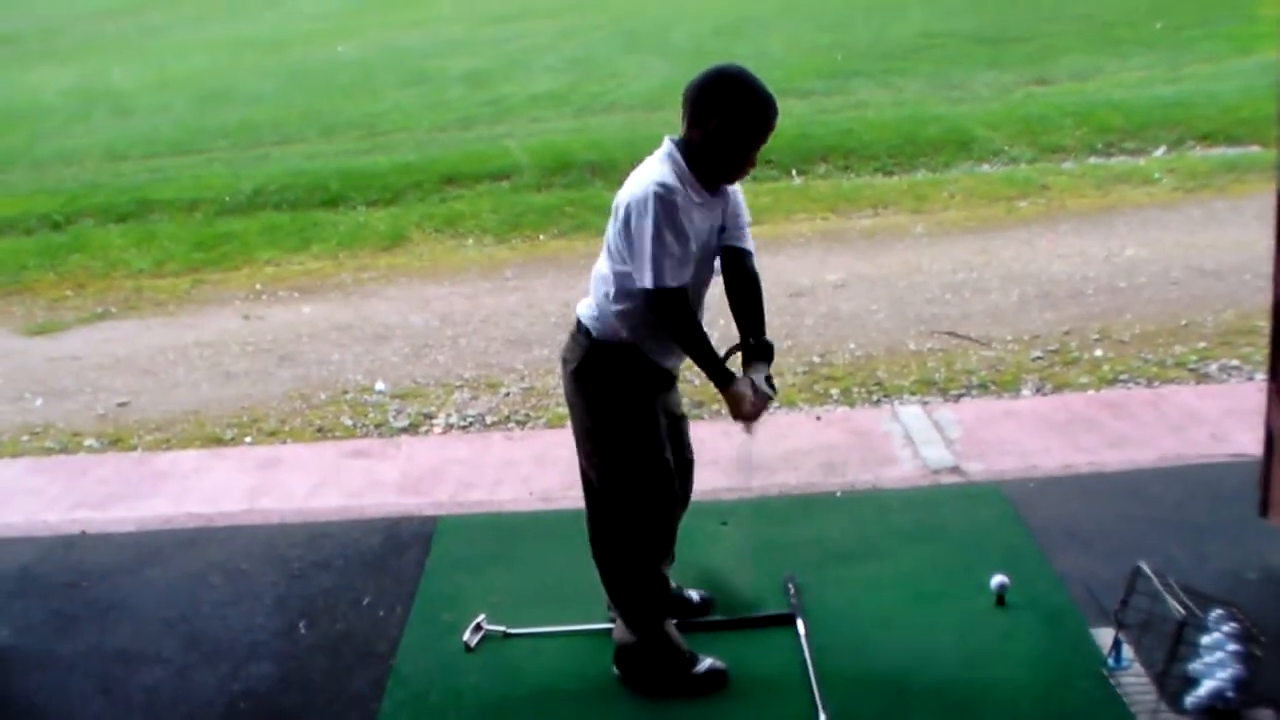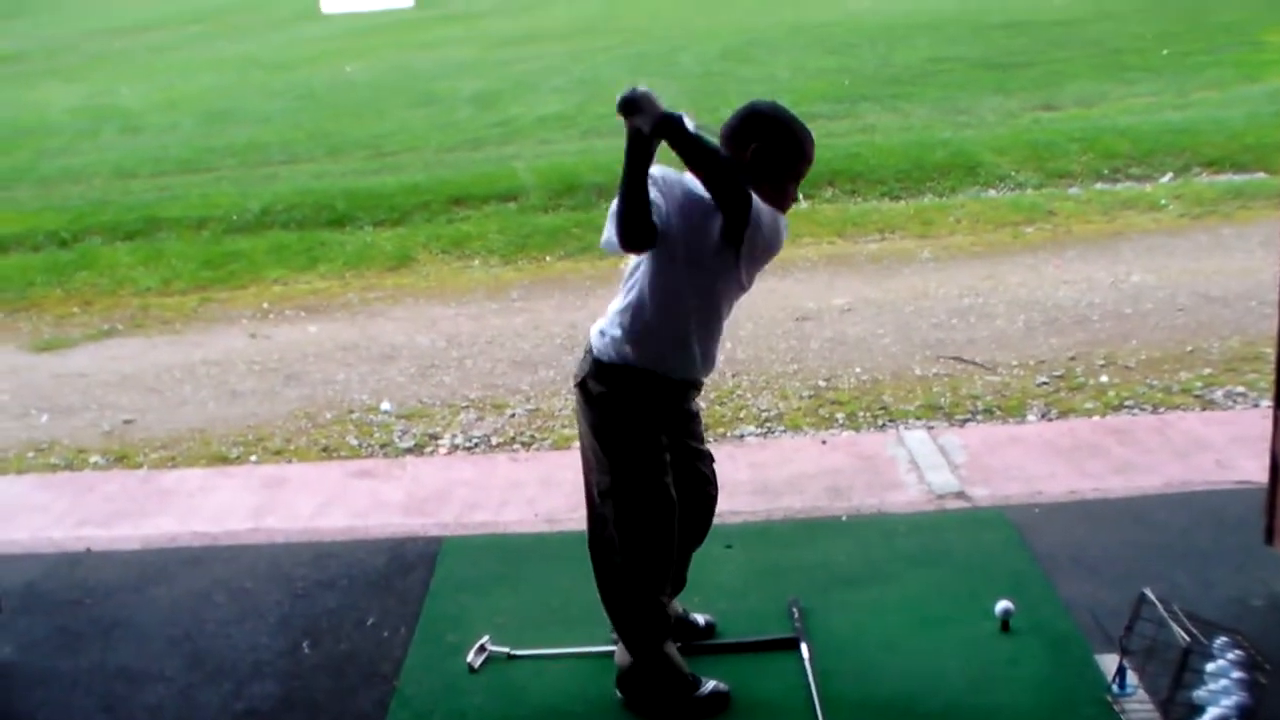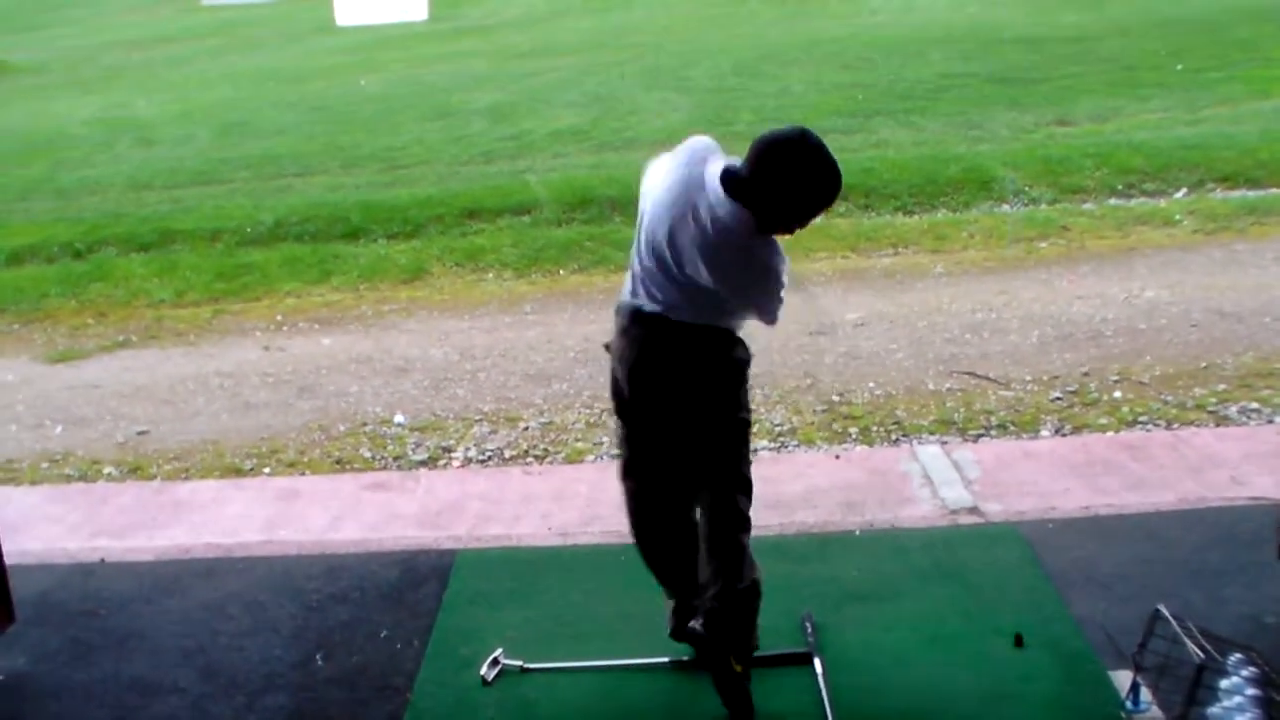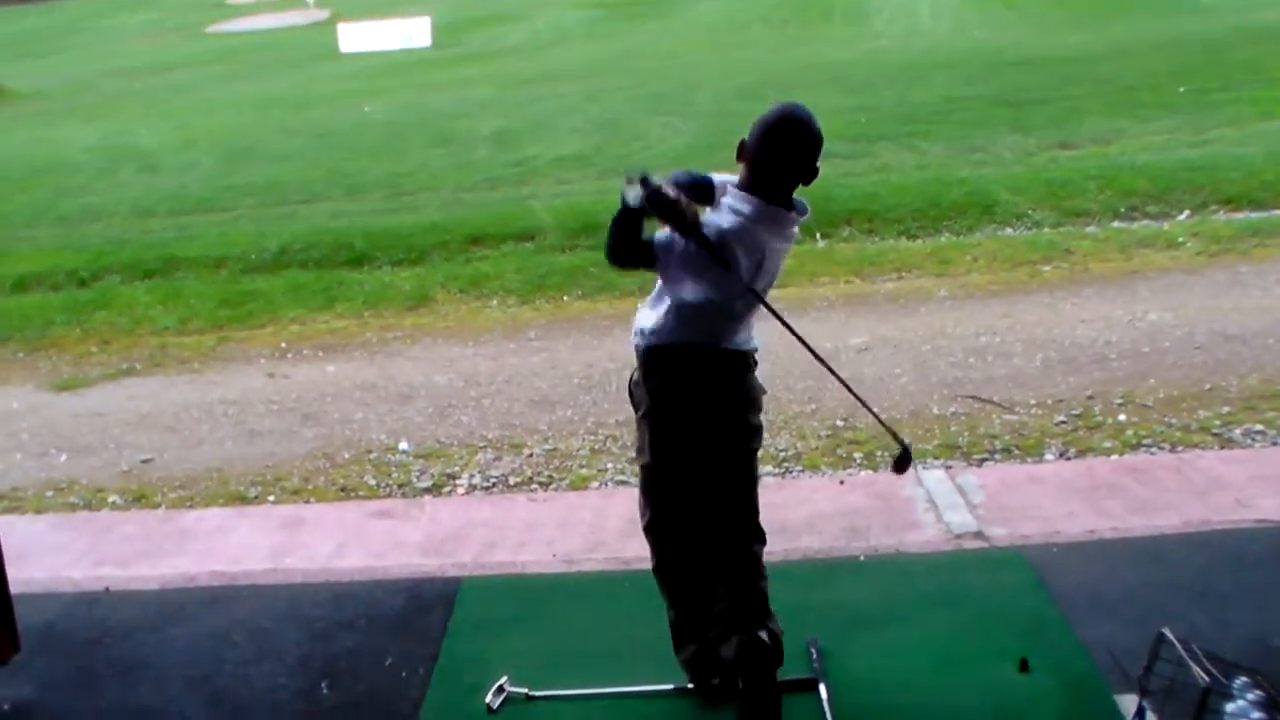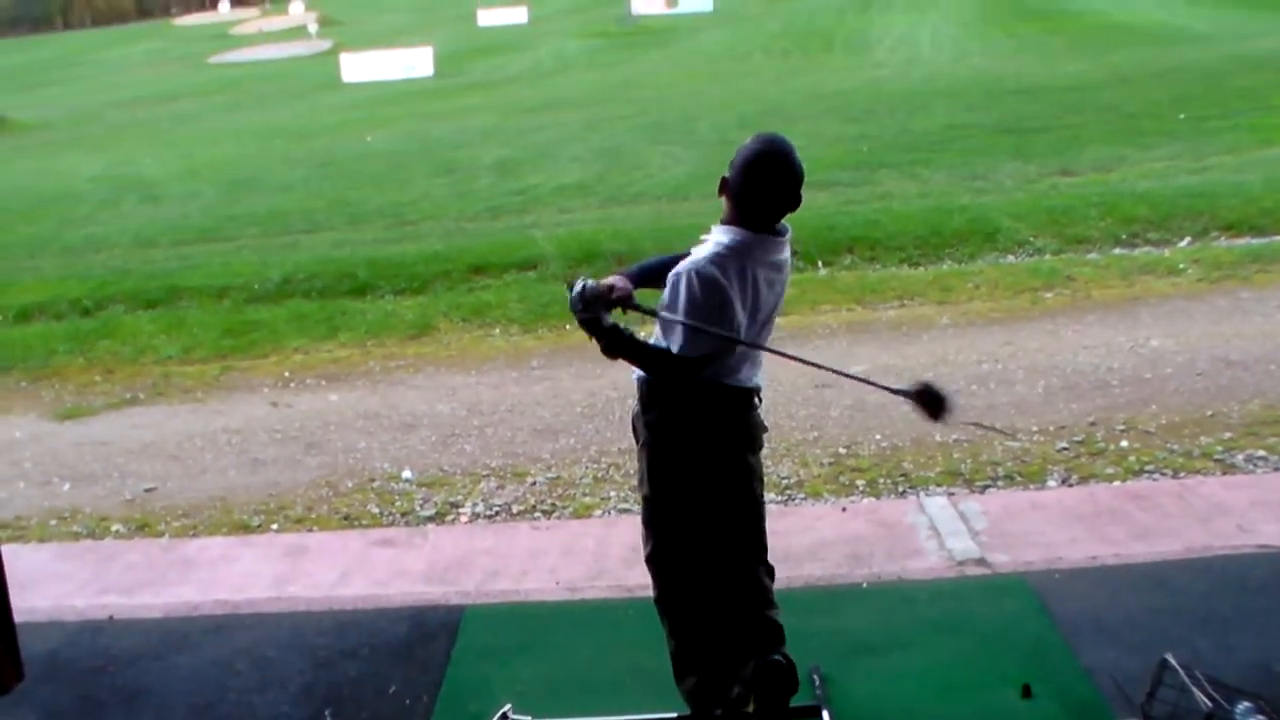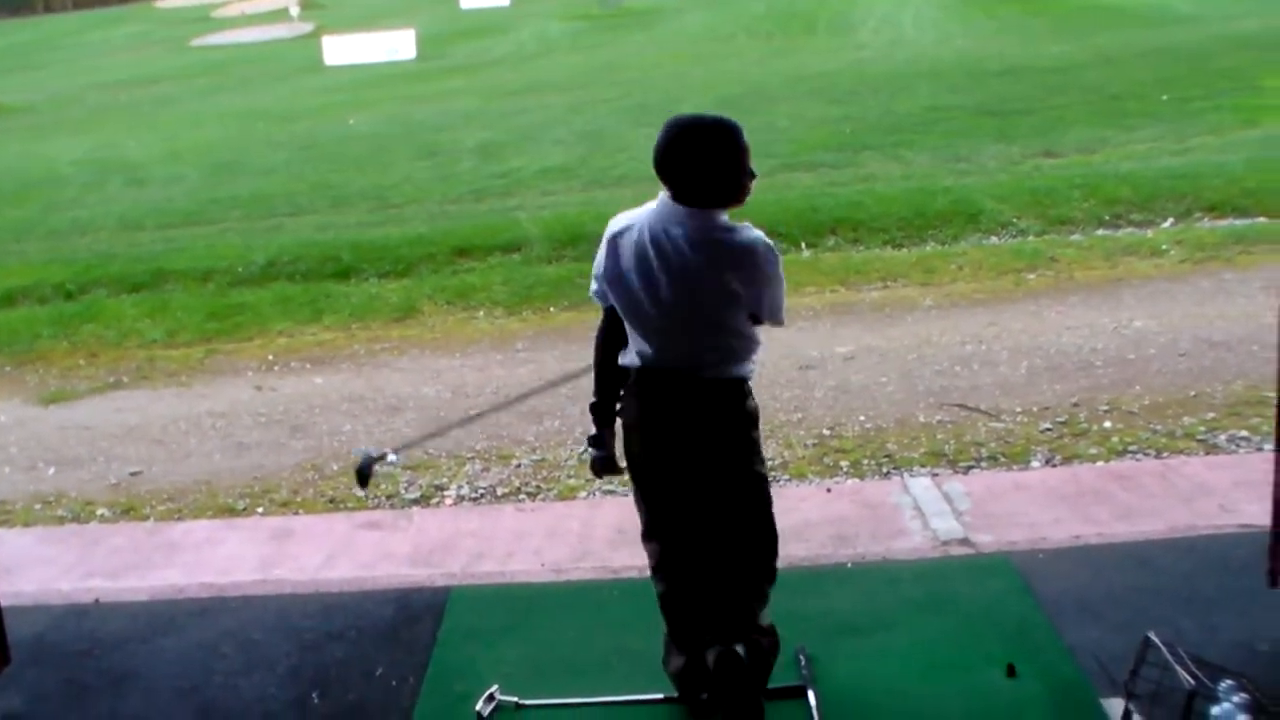
dt=0.4s
person 1, frame 1
left shoulder: (720, 190)
right shoulder: (660, 194)
left elbow: (740, 271)
right elbow: (667, 304)
left wrist: (757, 355)
right wrist: (724, 381)
left hip: (645, 359)
right hip: (611, 364)
left knee: (671, 477)
right knee: (639, 502)
left ankle: (646, 592)
right ankle: (646, 646)
person 1, frame 2
left shoulder: (764, 226)
right shoulder: (663, 187)
left elbow: (729, 193)
right elbow: (635, 238)
left wrist: (671, 127)
right wrist: (640, 146)
left hip: (676, 387)
right hip: (619, 384)
left knee: (692, 503)
right knee: (639, 529)
left ankle: (655, 611)
person 1, frame 3
left shoulder: (692, 158)
right shoulder: (749, 249)
left elbow: (656, 170)
right elbow: (765, 310)
left hip: (636, 341)
right hip: (702, 361)
left knee: (653, 489)
right knee: (721, 501)
left ankle: (689, 607)
right ankle: (724, 631)
person 1, frame 4
left shoulder: (719, 235)
right shoulder: (785, 215)
left elbow: (622, 254)
right elbow: (709, 187)
left wrist: (638, 205)
right wrist: (679, 194)
left hip: (671, 378)
right hip: (732, 376)
left knee: (675, 526)
right knee: (736, 524)
left ankle: (705, 652)
right ankle: (748, 640)
person 1, frame 5
left shoulder: (701, 274)
right shoulder: (775, 248)
left elbow: (675, 366)
left wrist: (603, 330)
right wrist: (628, 280)
left hip: (679, 416)
right hip: (736, 411)
left knee: (678, 559)
right knee: (742, 552)
right ankle: (762, 660)
person 1, frame 6
left shoulder: (623, 233)
right shoulder: (751, 251)
left elbow: (612, 336)
right elbow: (764, 318)
left wrist: (602, 426)
left hip: (648, 405)
right hip: (723, 407)
left knee: (673, 545)
right knee: (747, 543)
left ankle: (695, 665)
right ankle: (739, 650)
